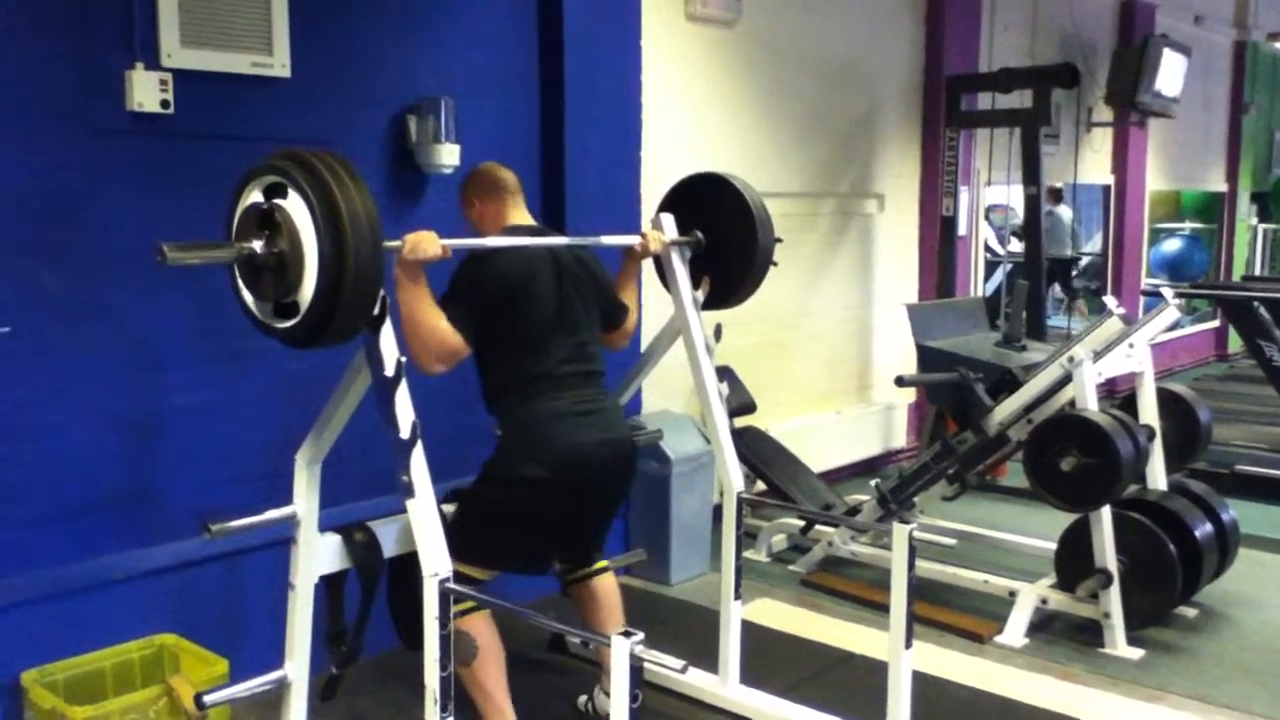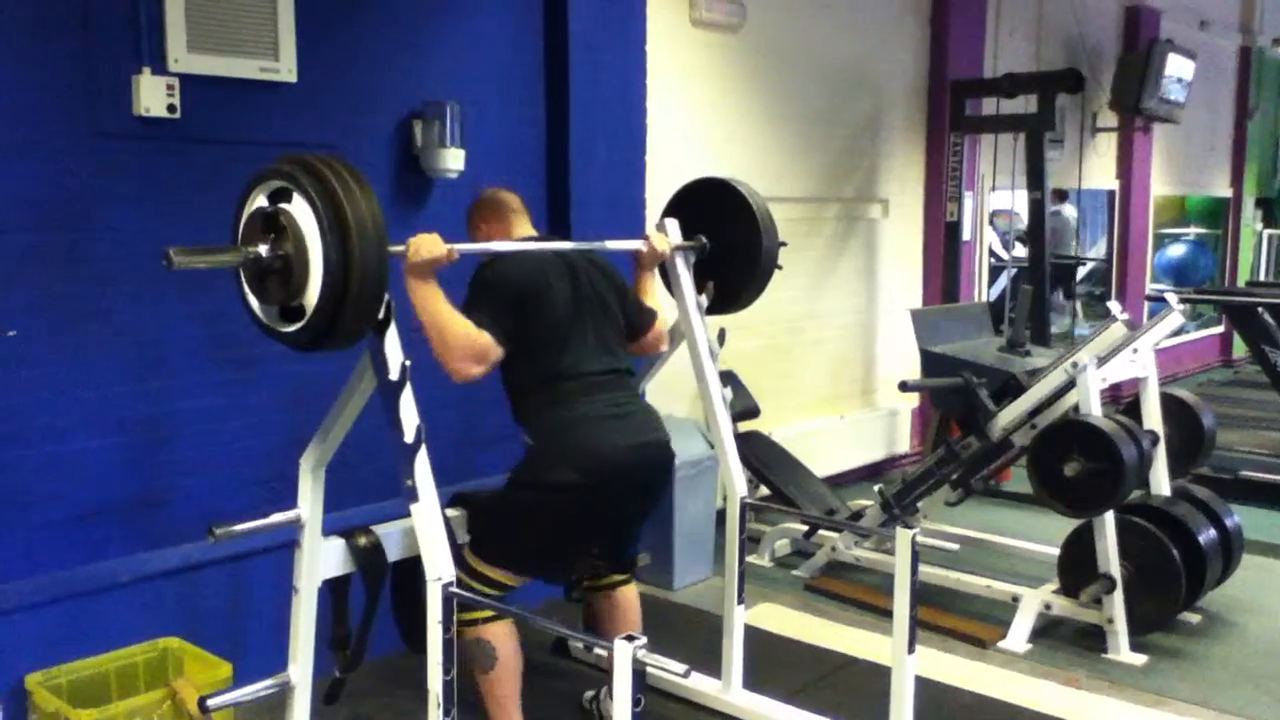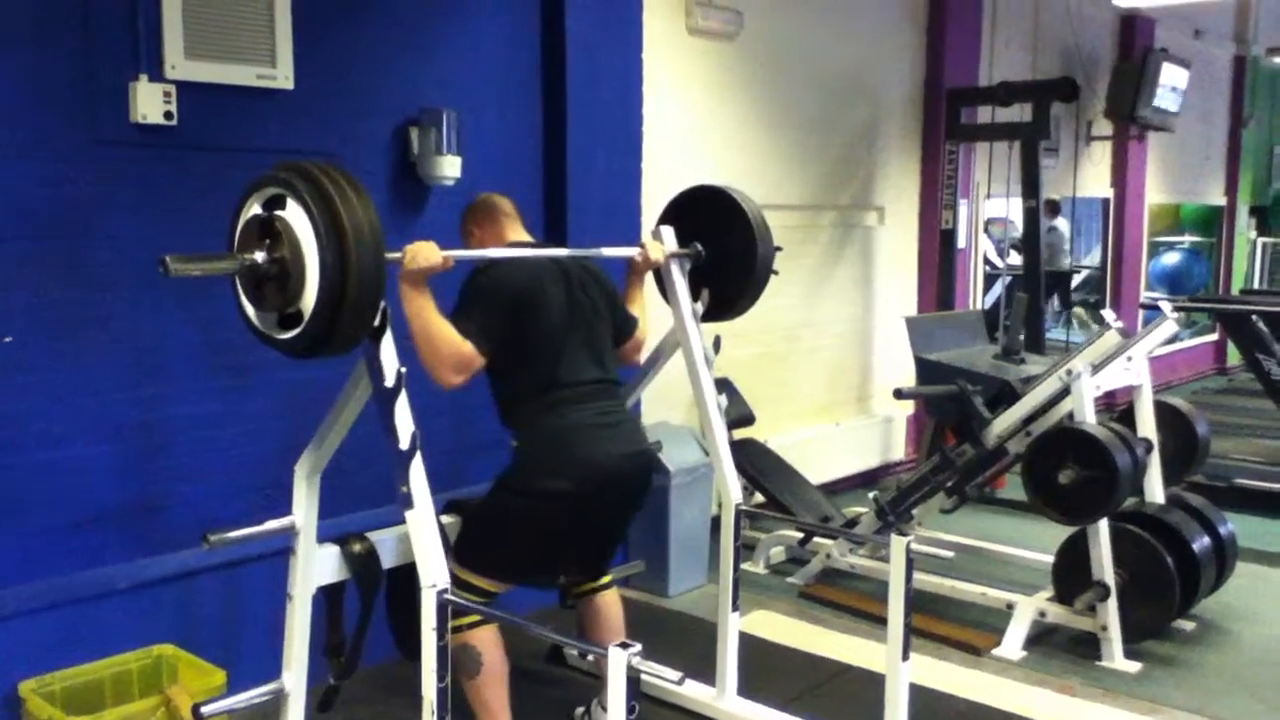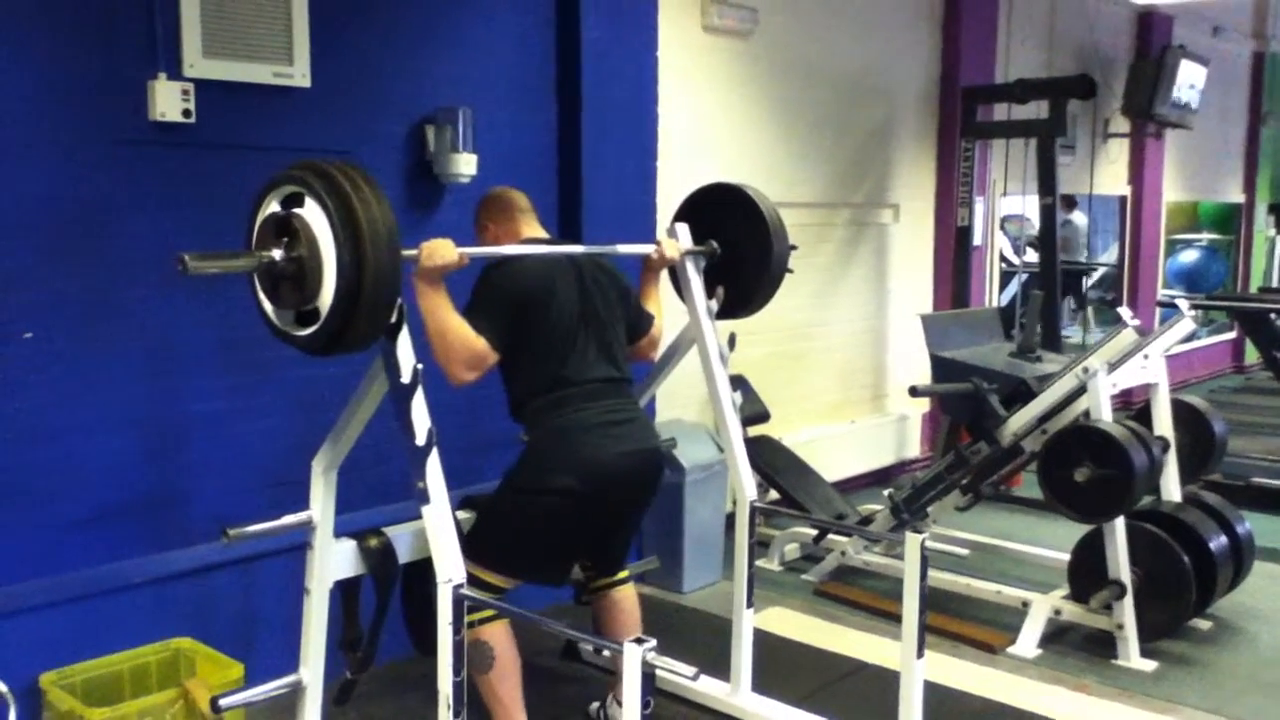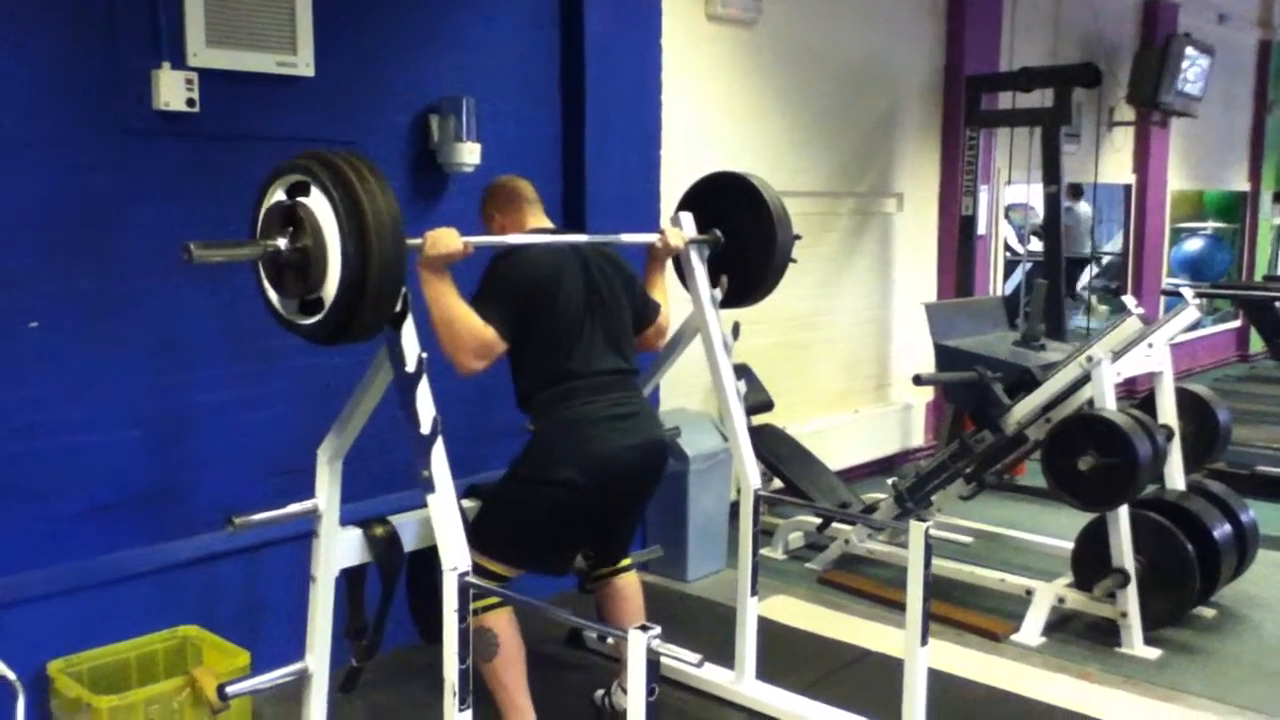
dt=0.3s
person 1, frame 1
left shoulder: (489, 265)
right shoulder: (580, 257)
left elbow: (436, 355)
right elbow: (619, 333)
left wrist: (410, 275)
right wrist: (635, 264)
left hip: (544, 449)
right hip: (613, 437)
left knee: (454, 585)
right knee: (583, 558)
person 1, frame 2
left shoulder: (502, 272)
right shoulder: (595, 264)
left elbow: (466, 361)
right elbow: (653, 340)
left wrist: (420, 278)
right wrist: (648, 268)
left hip: (577, 454)
right hip: (650, 443)
left knee: (474, 591)
right knee: (610, 564)
person 1, frame 3
left shoulder: (495, 278)
right shoulder: (587, 271)
left elbow: (451, 367)
right elbow: (632, 349)
left wrist: (414, 286)
right wrist: (638, 276)
left hip: (562, 460)
right hip: (632, 450)
left knee: (460, 595)
right knee: (590, 573)
person 1, frame 4
left shoulder: (508, 275)
right shoulder: (601, 268)
left elbow: (464, 363)
right elbow: (646, 345)
left wrist: (429, 283)
right wrist: (654, 274)
left hip: (570, 458)
right hip: (640, 447)
left knee: (473, 590)
right knee: (606, 567)
person 1, frame 5
left shoulder: (516, 264)
right shoulder: (608, 259)
left elbow: (471, 353)
right elbow: (654, 335)
left wrist: (434, 272)
right wrist: (659, 262)
left hip: (576, 448)
right hip: (645, 438)
left knee: (477, 579)
right knee: (609, 556)
